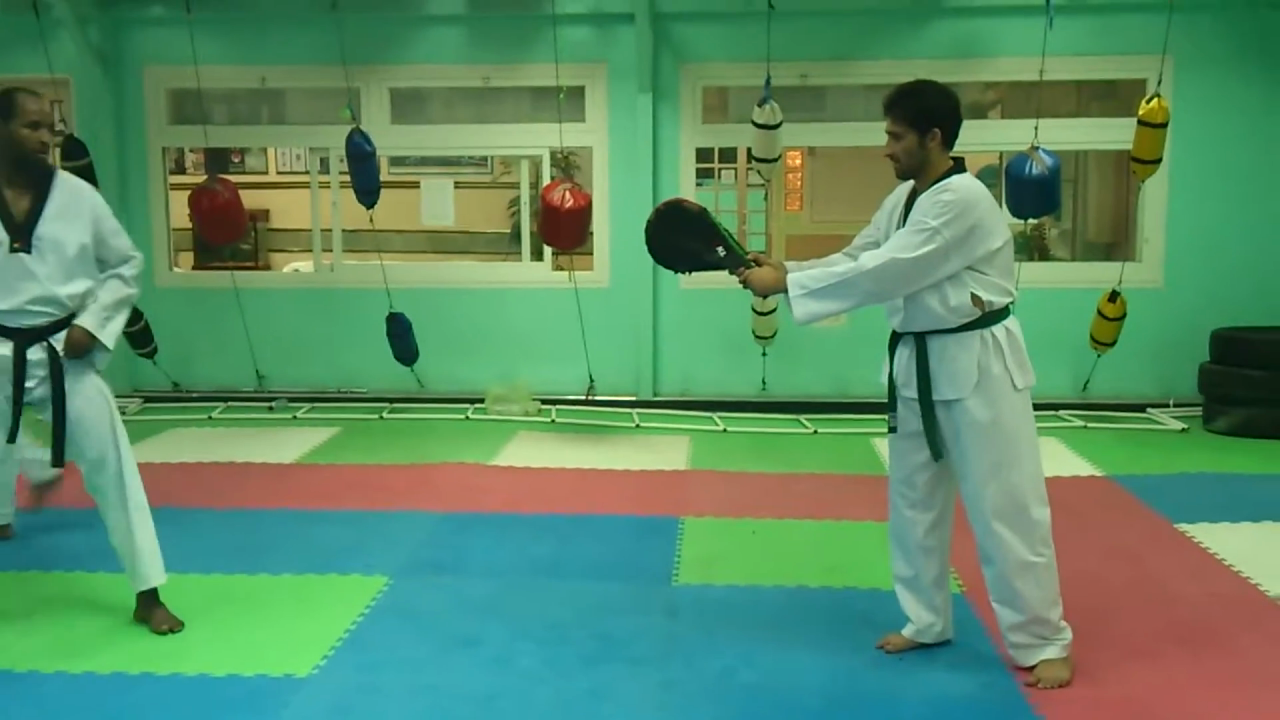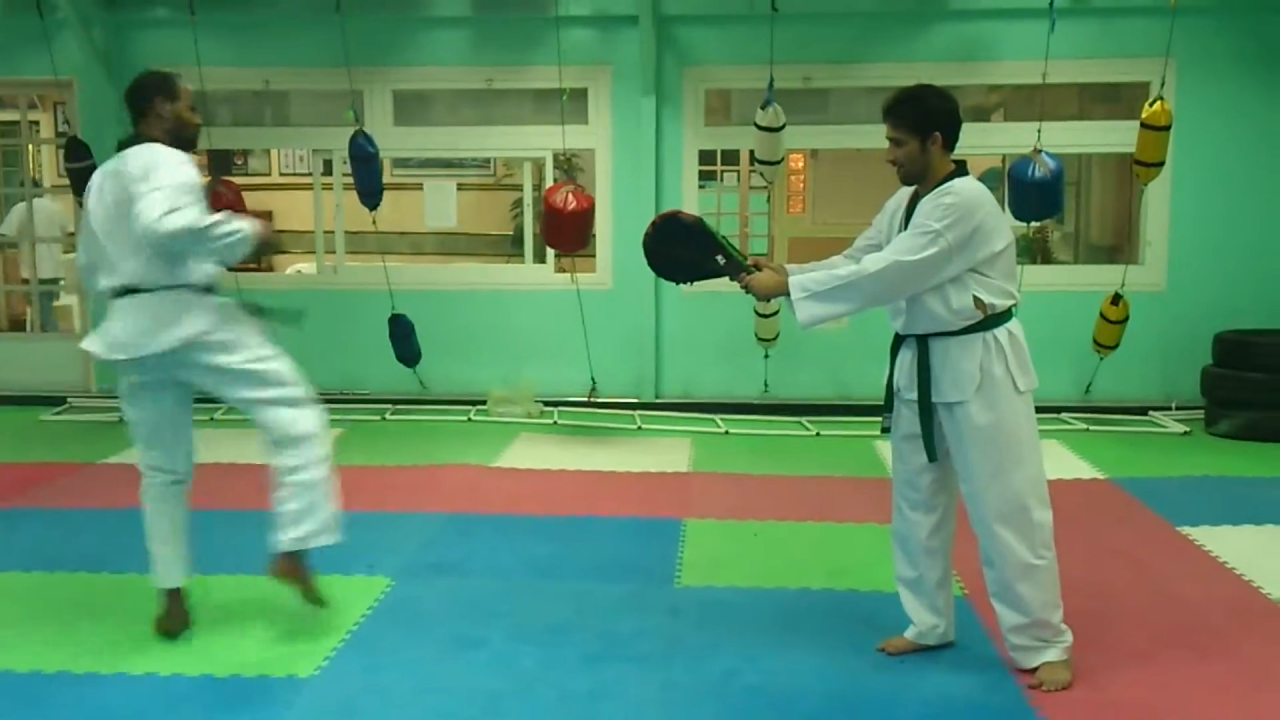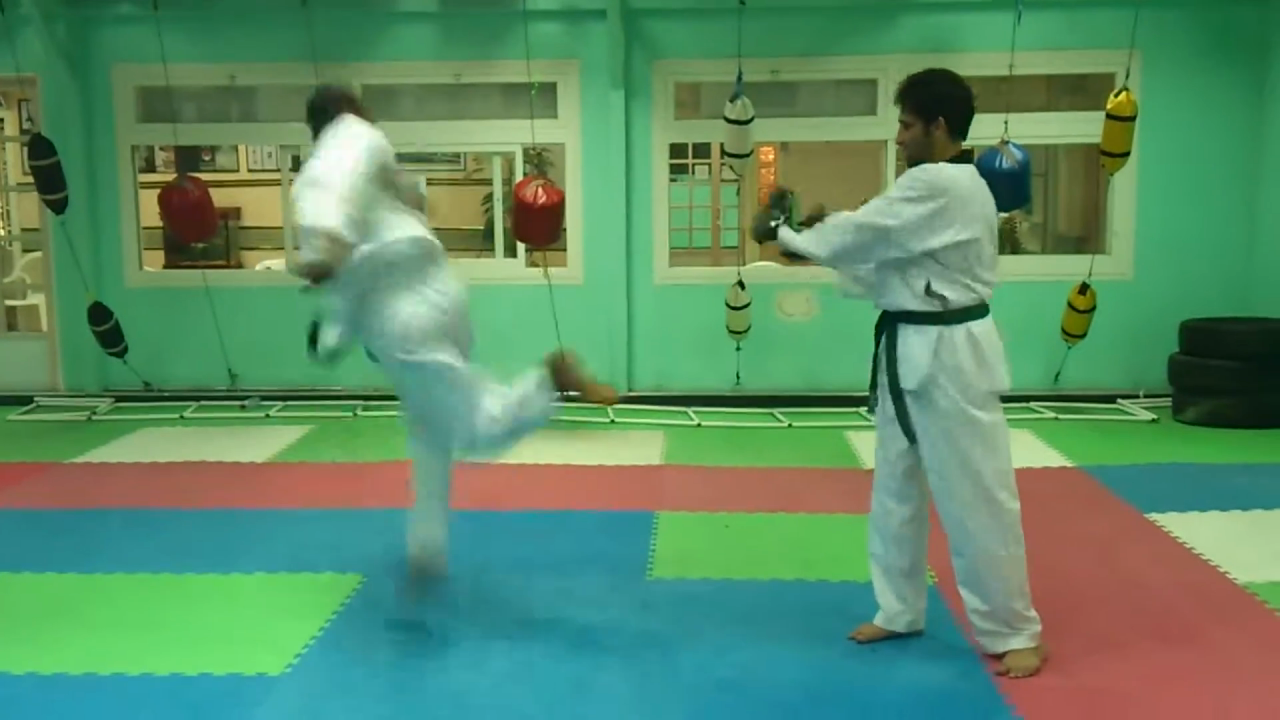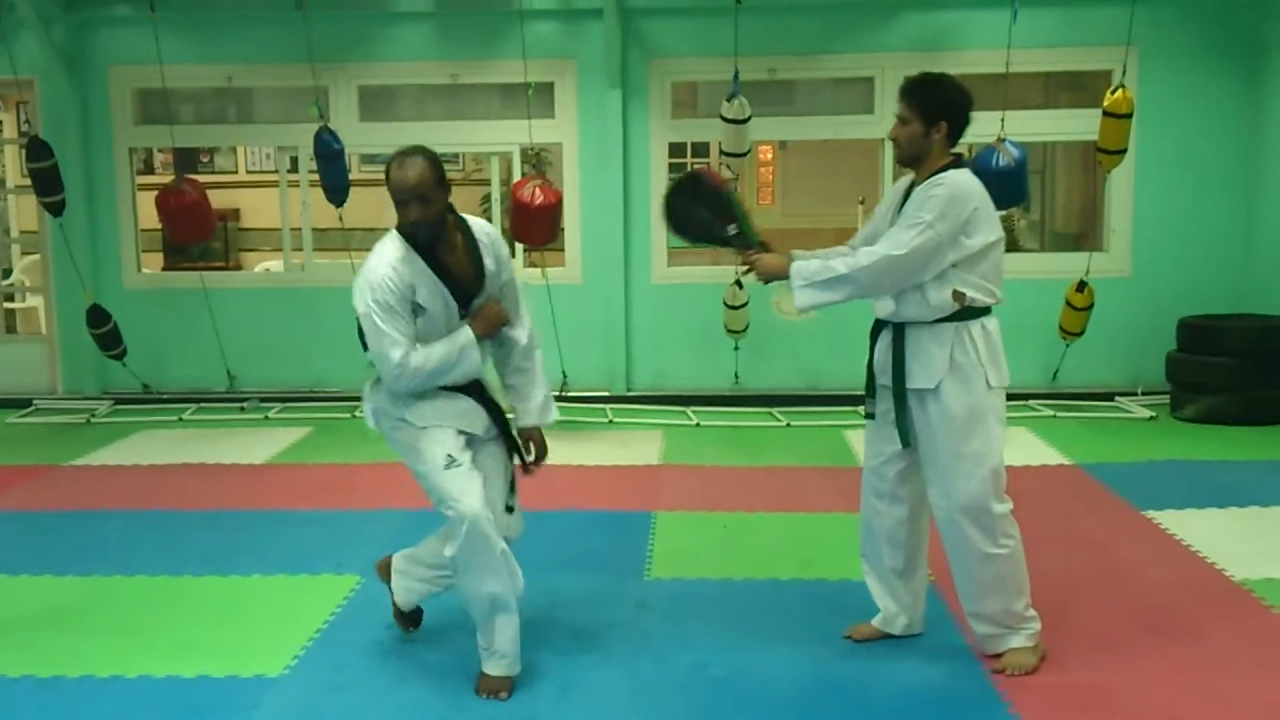
dt=1s
person 1, frame 1
left shoulder: (964, 200)
right shoulder: (904, 199)
left elbow: (885, 272)
right elbow: (856, 258)
left wrist: (787, 285)
right wrist: (786, 269)
left hip: (977, 365)
right hip: (919, 362)
left knee: (1004, 504)
right knee: (914, 498)
left ankle: (1043, 641)
right ankle: (926, 621)
person 1, frame 2
left shoulder: (965, 202)
right shoulder: (905, 202)
left elbow: (884, 275)
right elbow: (858, 259)
left wrist: (787, 288)
right wrist: (786, 271)
left hip: (980, 367)
right hip: (921, 364)
left knee: (1007, 507)
right knee: (917, 501)
left ankle: (1044, 643)
right ankle: (929, 623)
person 1, frame 3
left shoulder: (934, 186)
right shoulder: (957, 184)
left elbow: (856, 233)
left wrist: (788, 235)
right wrist: (844, 253)
left hip: (951, 357)
right hip: (916, 354)
left knee: (976, 498)
right knee: (897, 488)
left ankle: (1016, 632)
right ankle: (901, 611)
person 1, frame 4
left shoulder: (956, 193)
right shoulder: (906, 191)
left elbow: (882, 267)
right elbow: (859, 251)
left wrist: (792, 272)
right wrist: (789, 256)
left hip: (953, 359)
right hip: (902, 355)
left knee: (969, 500)
right knee: (887, 488)
left ankle: (1015, 632)
right ankle: (898, 613)
person 2, frame 1
left shoulder: (78, 196)
left elbow: (125, 265)
left wrist: (92, 324)
left hip: (63, 355)
left knee: (110, 466)
left ankle: (147, 594)
person 2, frame 2
left shoulder: (102, 179)
right shoulder: (162, 163)
left elbow: (92, 269)
right elbow: (167, 228)
right wrist: (244, 232)
left hip: (133, 332)
right hip: (191, 322)
left knee: (163, 469)
right knee: (298, 420)
left ankle: (173, 598)
right ankle: (293, 551)
person 2, frame 3
left shoulder: (313, 175)
right shoulder: (355, 138)
left hip: (385, 320)
right hip: (418, 298)
left knee: (456, 430)
left ankle: (427, 552)
person 2, frame 4
left shoulder: (486, 240)
right shoulder: (384, 272)
left elbow: (516, 334)
right elbow: (400, 368)
left wrist: (531, 415)
right wrist: (474, 333)
left hip: (468, 396)
right hip: (413, 408)
left knee: (495, 526)
right knee: (472, 518)
left ankle: (402, 572)
right ankle: (500, 657)
